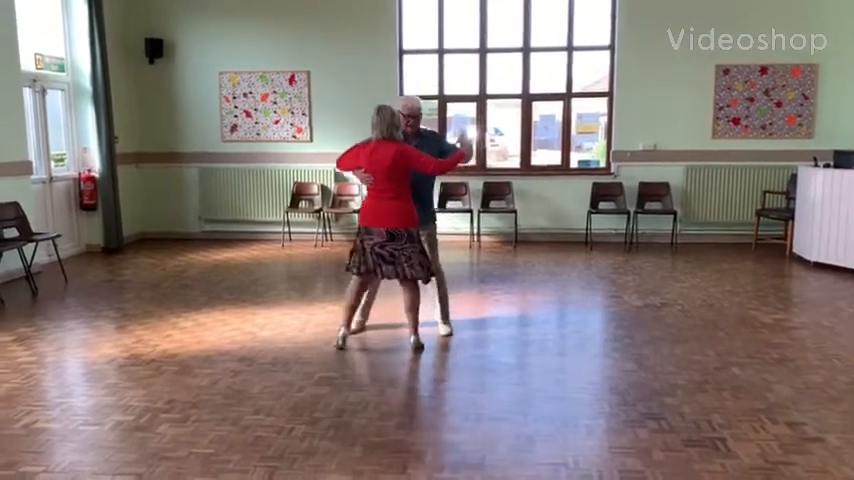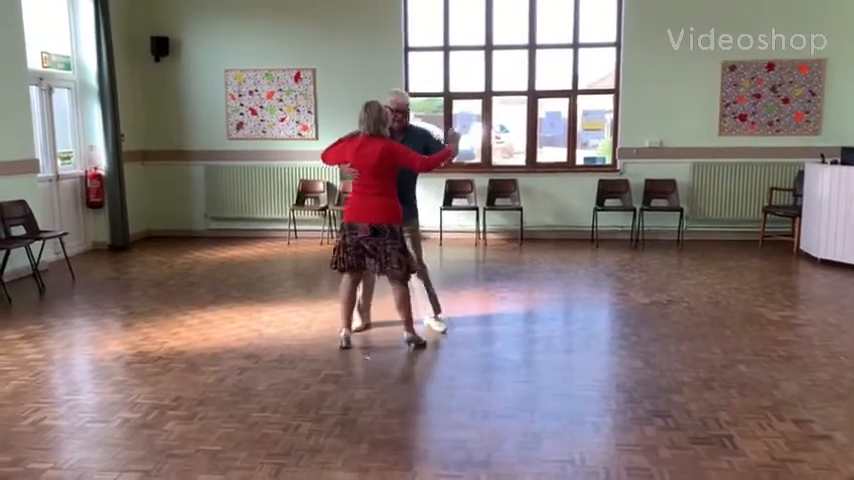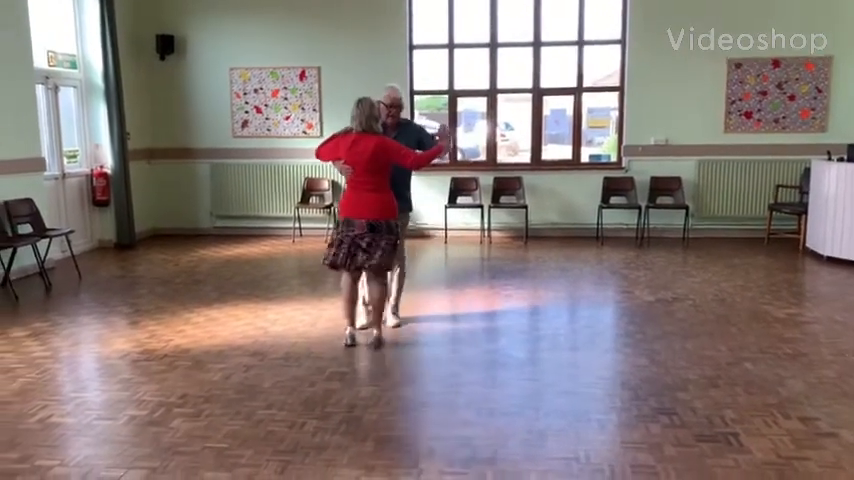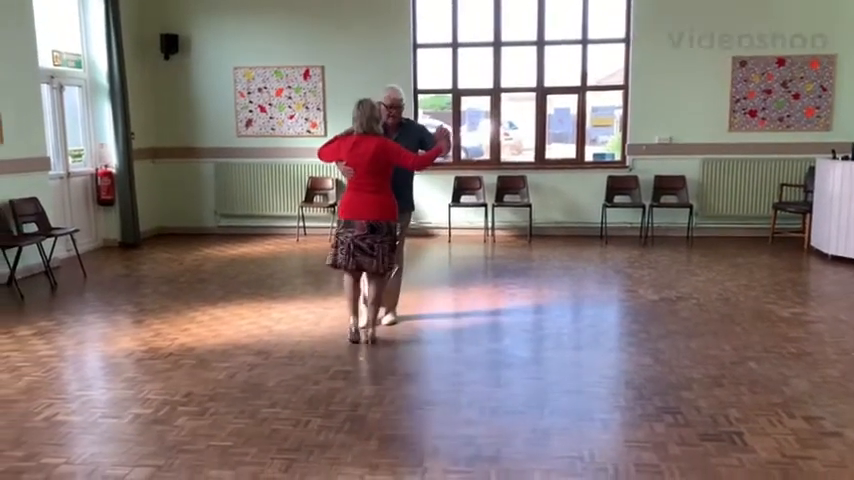
dt=0.2s
person 1, frame 1
left shoulder: (364, 151)
right shoulder: (403, 152)
left elbow: (341, 164)
right elbow: (437, 167)
right wrist: (462, 154)
left hip: (371, 221)
right hip: (400, 222)
left knee: (361, 278)
right knee: (409, 280)
left ankle: (344, 331)
right ankle: (414, 335)
person 1, frame 2
left shoulder: (350, 146)
right shoulder: (390, 148)
left elbow: (326, 157)
right elbow: (423, 164)
right wrist: (450, 150)
left hip: (356, 217)
right hip: (385, 218)
left knee: (351, 275)
right knee: (397, 276)
left ankle: (345, 332)
right ankle: (410, 332)
person 1, frame 3
left shoulder: (344, 142)
right shoulder: (383, 144)
left elbow: (320, 153)
right elbow: (416, 161)
right wrist: (441, 147)
left hip: (351, 213)
right hip: (381, 213)
left knee: (350, 272)
right knee: (377, 273)
left ankle: (350, 330)
right ankle: (376, 330)
person 1, frame 4
left shoulder: (345, 144)
right shoulder: (384, 145)
left elbow: (322, 153)
right elbow: (416, 163)
left wrist: (344, 135)
right wrist: (440, 148)
left hip: (351, 213)
right hip: (380, 215)
left knee: (352, 270)
right knee: (375, 272)
left ankle: (354, 323)
right ankle: (370, 327)
person 2, frame 1
left shoulder: (433, 140)
left wrist: (466, 147)
right wrist: (360, 174)
left hip: (423, 216)
left knee: (433, 267)
left ankle: (444, 318)
right ankle: (361, 316)
person 2, frame 2
left shoulder: (419, 136)
right wrist: (347, 168)
left hip: (405, 211)
left knee: (416, 263)
left ankle: (434, 313)
right ankle: (363, 314)
person 2, frame 3
left shoulder: (412, 131)
right wrist: (340, 165)
left hip: (398, 204)
left knee: (396, 257)
left ankle: (392, 309)
right ankle: (366, 311)
person 2, frame 4
left shoulder: (414, 131)
right wrist: (342, 167)
left hip: (400, 205)
left knee: (394, 257)
left ankle: (389, 308)
right ankle: (369, 308)
